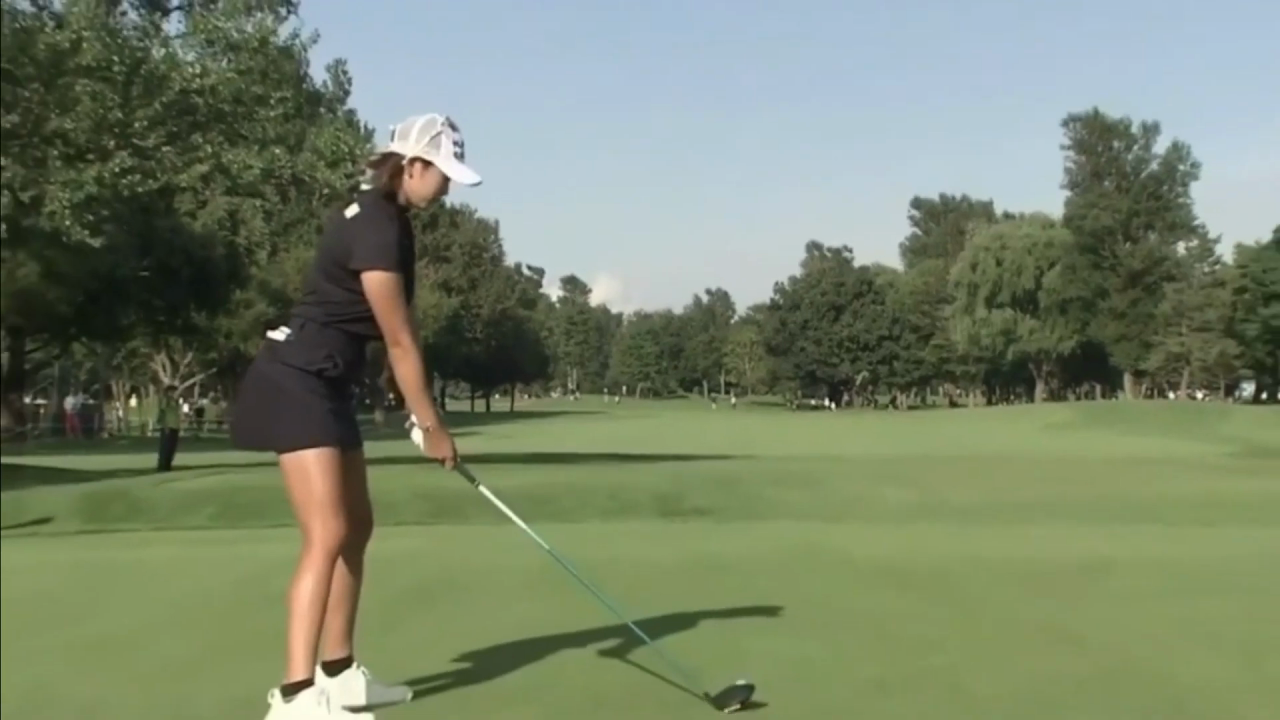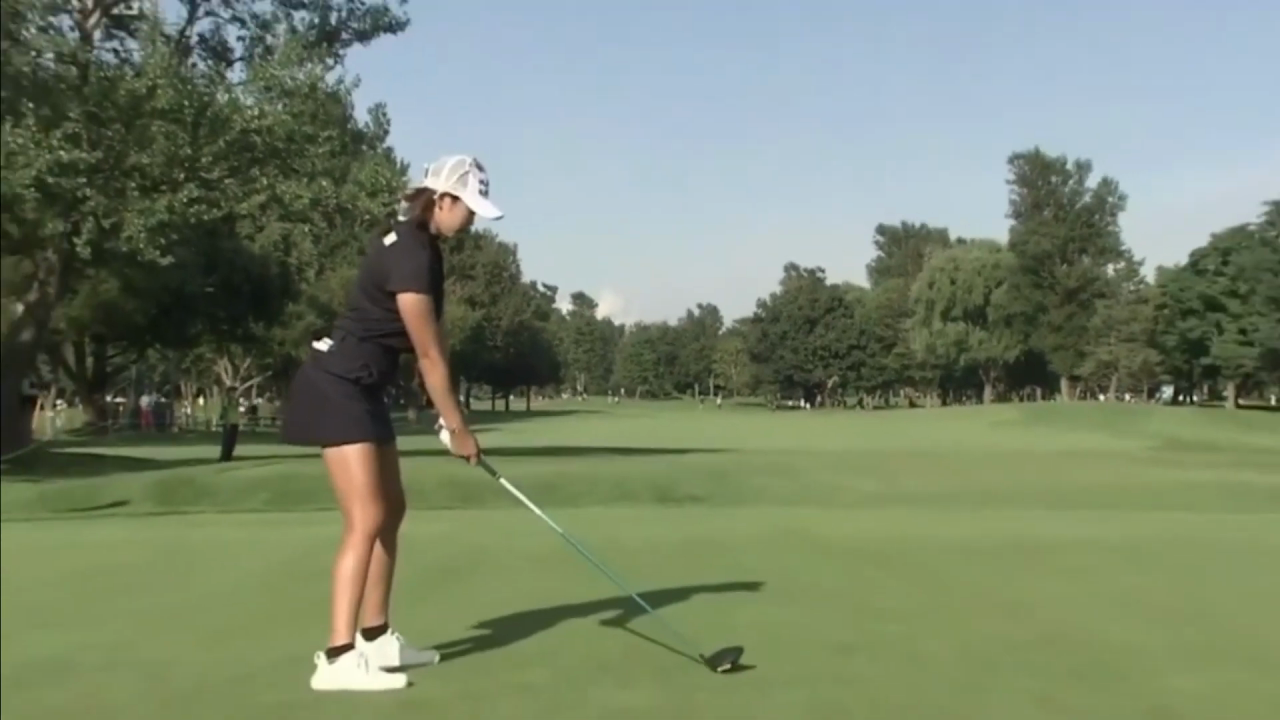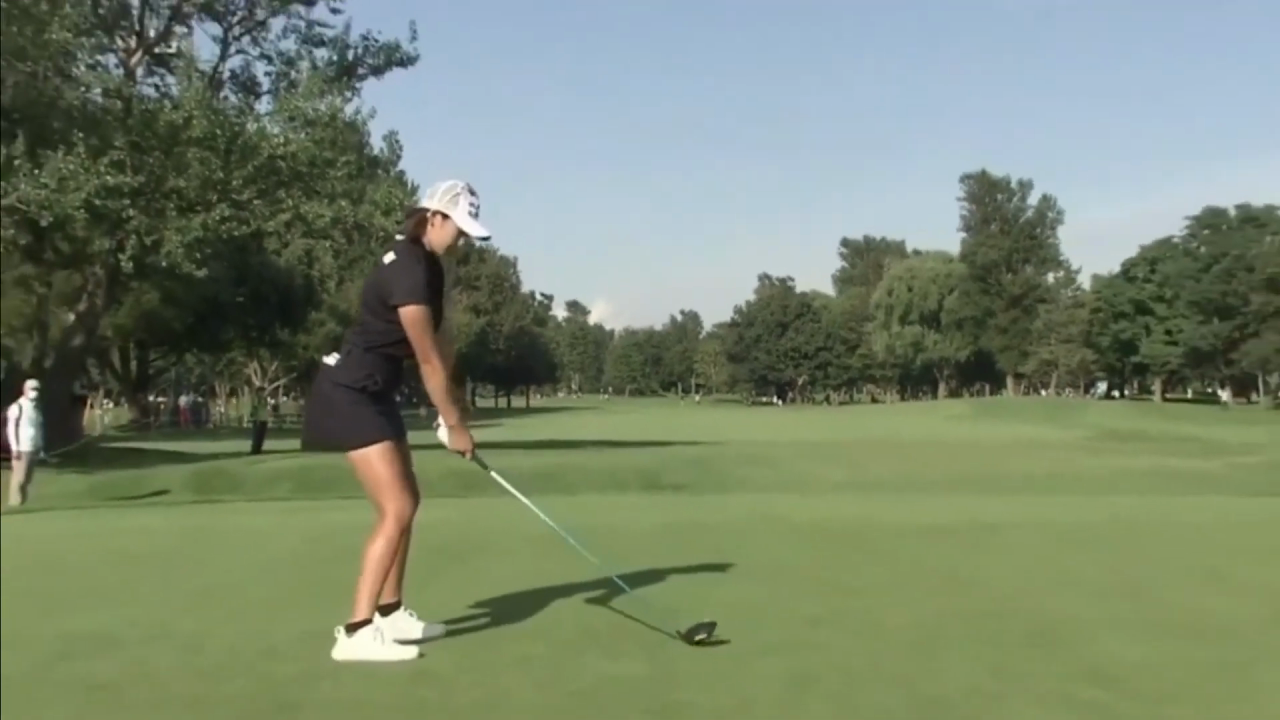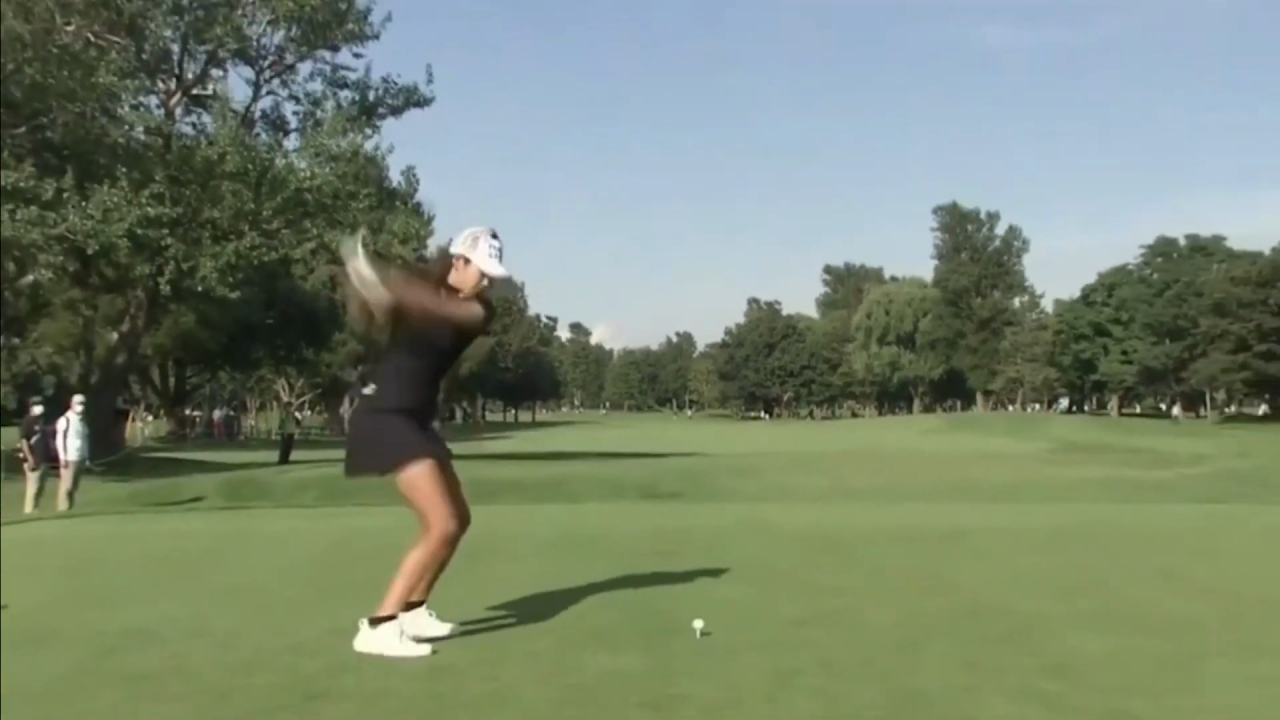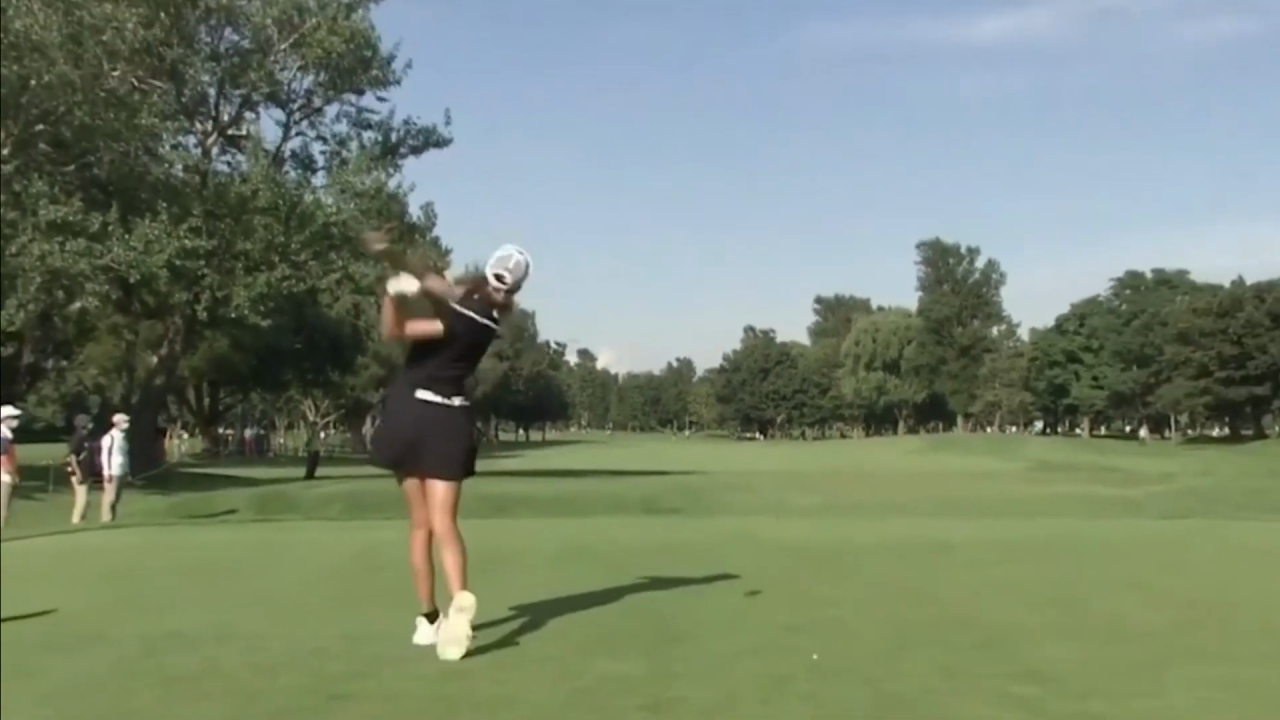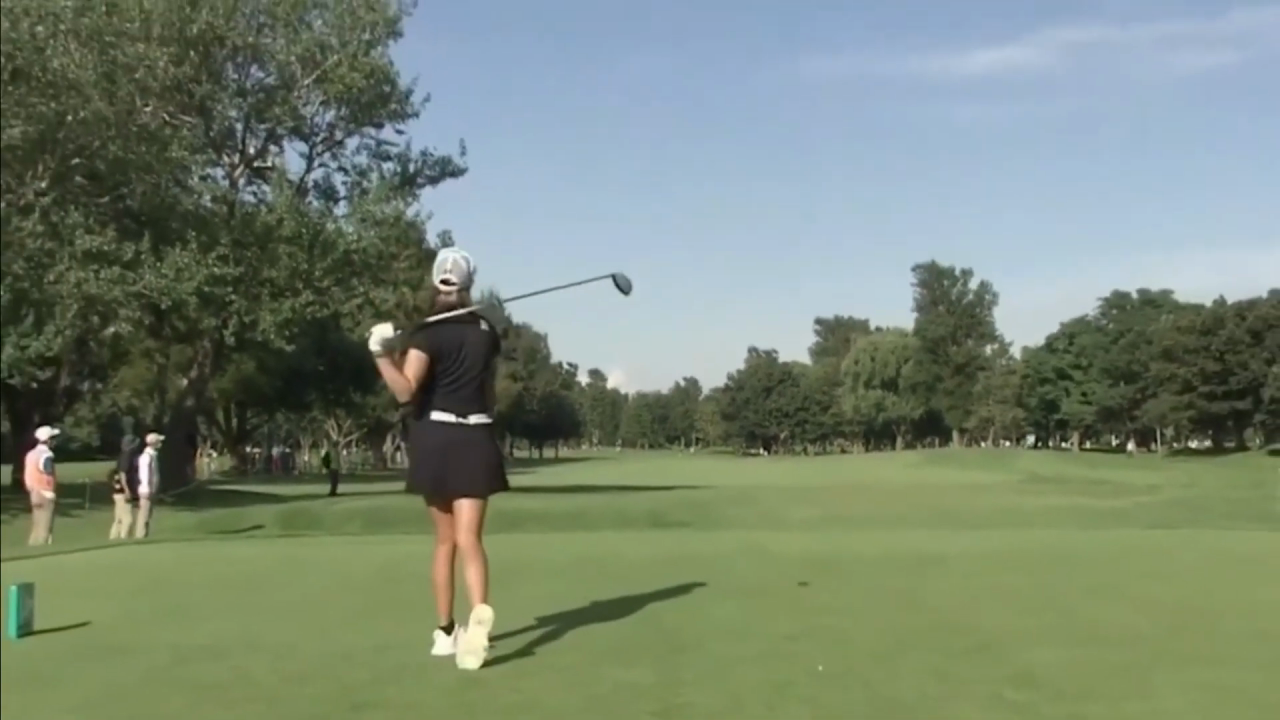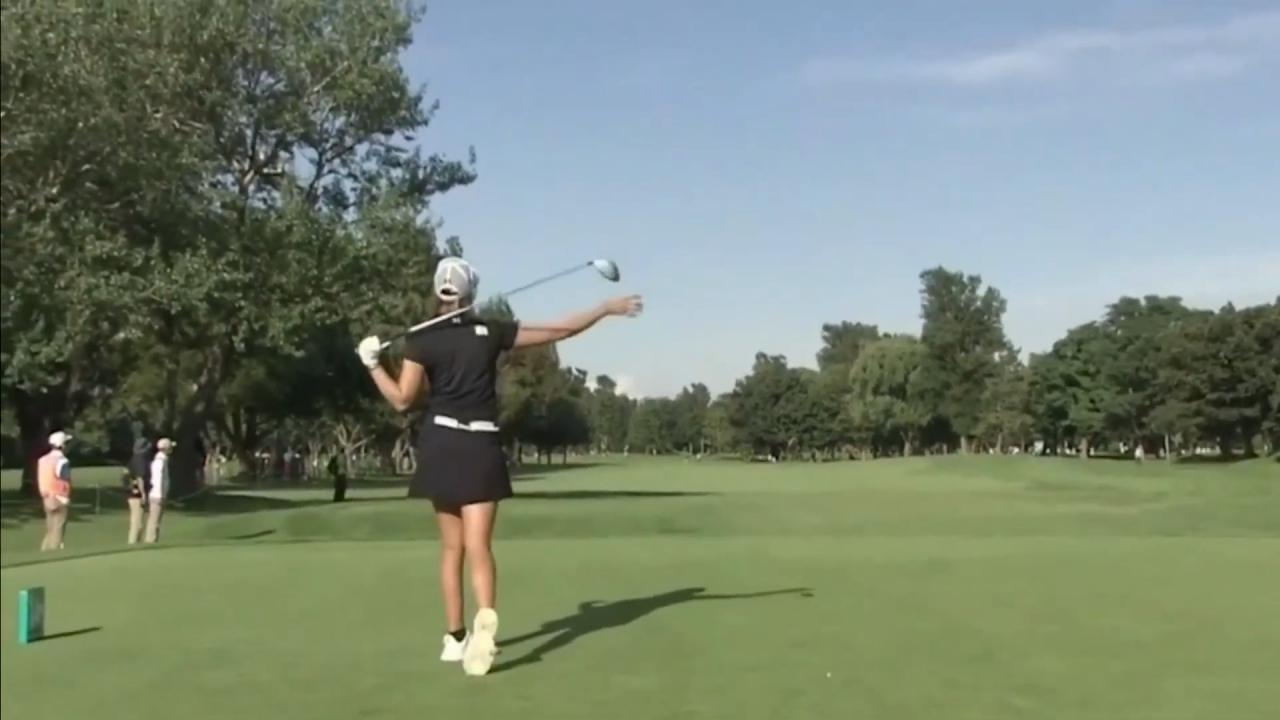
dt=0.7s
person 1, frame 1
left shoulder: (385, 217)
right shoulder: (376, 227)
left elbow: (398, 333)
right elbow: (399, 341)
left wrist: (422, 415)
right wrist: (432, 426)
left hip: (324, 384)
right hip: (297, 383)
left knee: (355, 526)
right knee: (328, 534)
person 1, frame 2
left shoulder: (419, 245)
right shoulder: (410, 254)
left elbow: (429, 345)
right elbow: (429, 353)
left wrist: (450, 417)
right wrist: (457, 427)
left hip: (361, 388)
right hip: (337, 387)
left knee: (390, 510)
right knee: (366, 519)
left ankle: (374, 638)
right ankle: (337, 658)
person 1, frame 3
left shoulder: (429, 266)
right shoulder: (406, 270)
left elbow: (441, 346)
right elbow: (428, 360)
left wrist: (450, 413)
right wrist: (455, 423)
left hip: (373, 395)
right hip: (348, 395)
left knee: (406, 502)
right knee: (396, 510)
left ankle: (389, 613)
person 1, frame 4
left shoulder: (478, 309)
right shoulder: (413, 283)
left elbow: (437, 306)
right elbow: (365, 314)
left wrist: (382, 282)
left hip: (417, 420)
right hip: (384, 416)
left knee: (457, 519)
right knee: (442, 525)
left ankle: (410, 610)
person 1, frame 5
left shoulder: (466, 318)
right shoulder: (482, 308)
left elbow: (393, 331)
right elbow: (437, 284)
left wrist: (394, 292)
left hip: (409, 414)
right hip: (448, 421)
left knee: (420, 524)
right knee: (443, 523)
left ankle: (429, 619)
right ankle: (460, 598)
person 1, frame 6
left shoulder: (429, 331)
right shoulder: (487, 330)
left elbow: (405, 391)
left wrist: (380, 352)
left hip: (435, 438)
right hip: (476, 438)
left knee: (445, 541)
right knee: (469, 539)
left ankle: (446, 630)
right ankle: (479, 614)
person 1, frame 7
left shoulder: (423, 340)
right shoulder: (492, 332)
left elbow: (401, 400)
right elbow: (558, 331)
left wrist: (372, 362)
right wrist: (608, 307)
left hip: (440, 444)
right hip: (481, 447)
left knee: (451, 547)
right knee: (477, 546)
left ankle: (455, 637)
right ankle: (484, 621)
